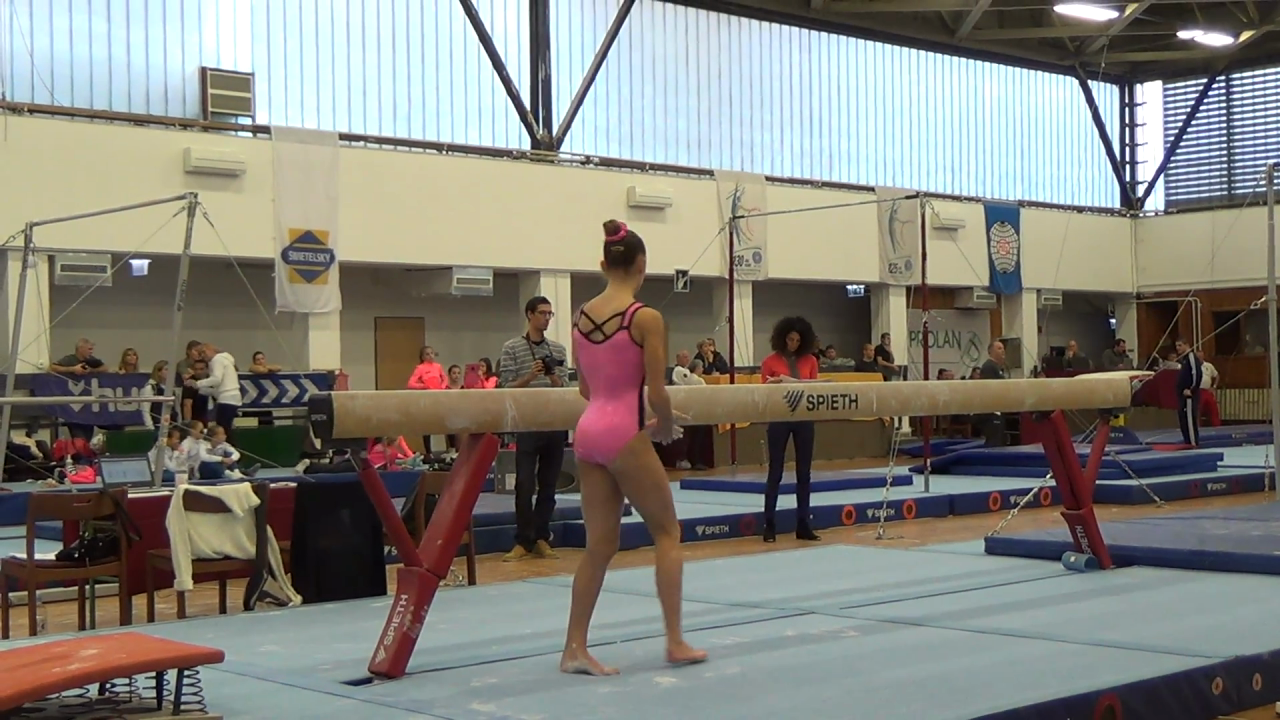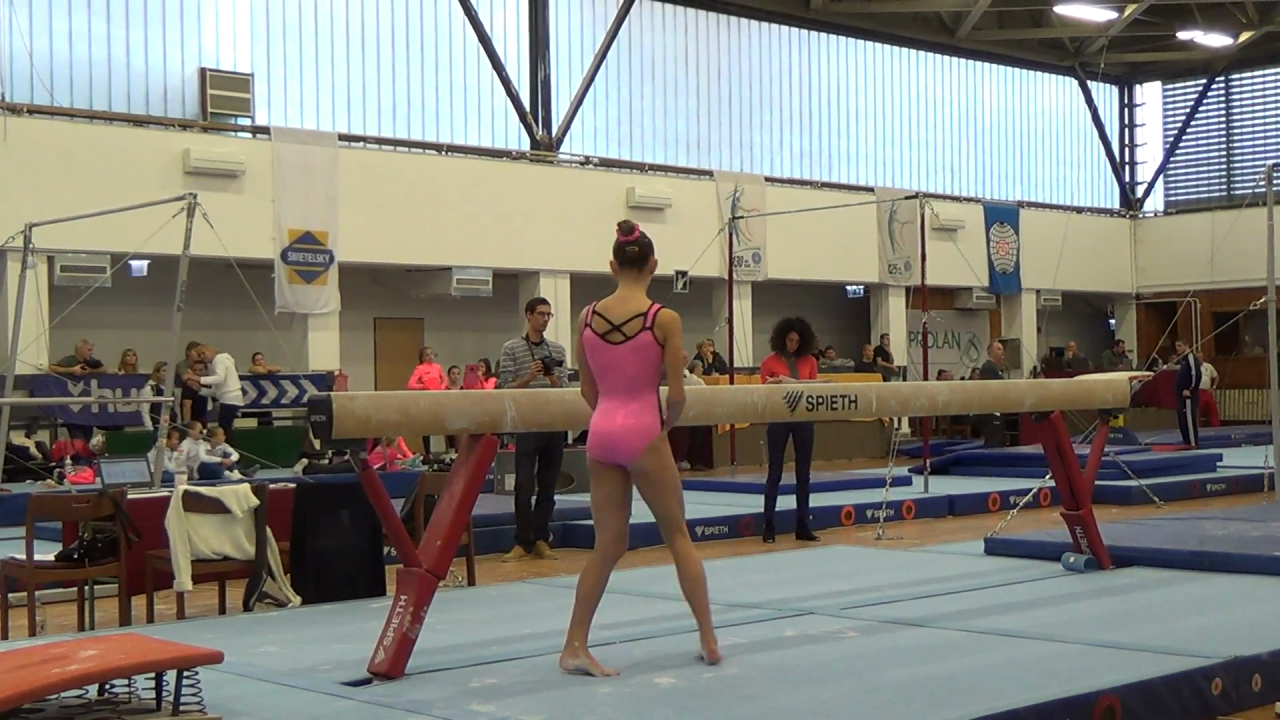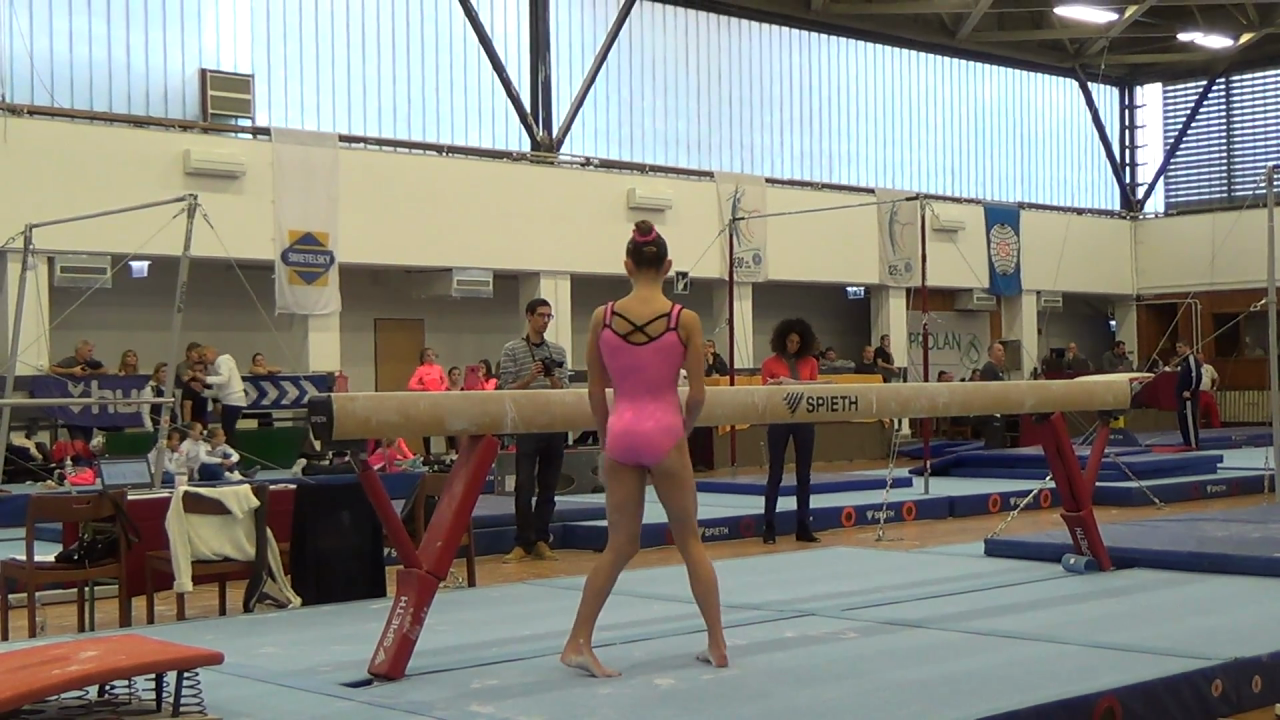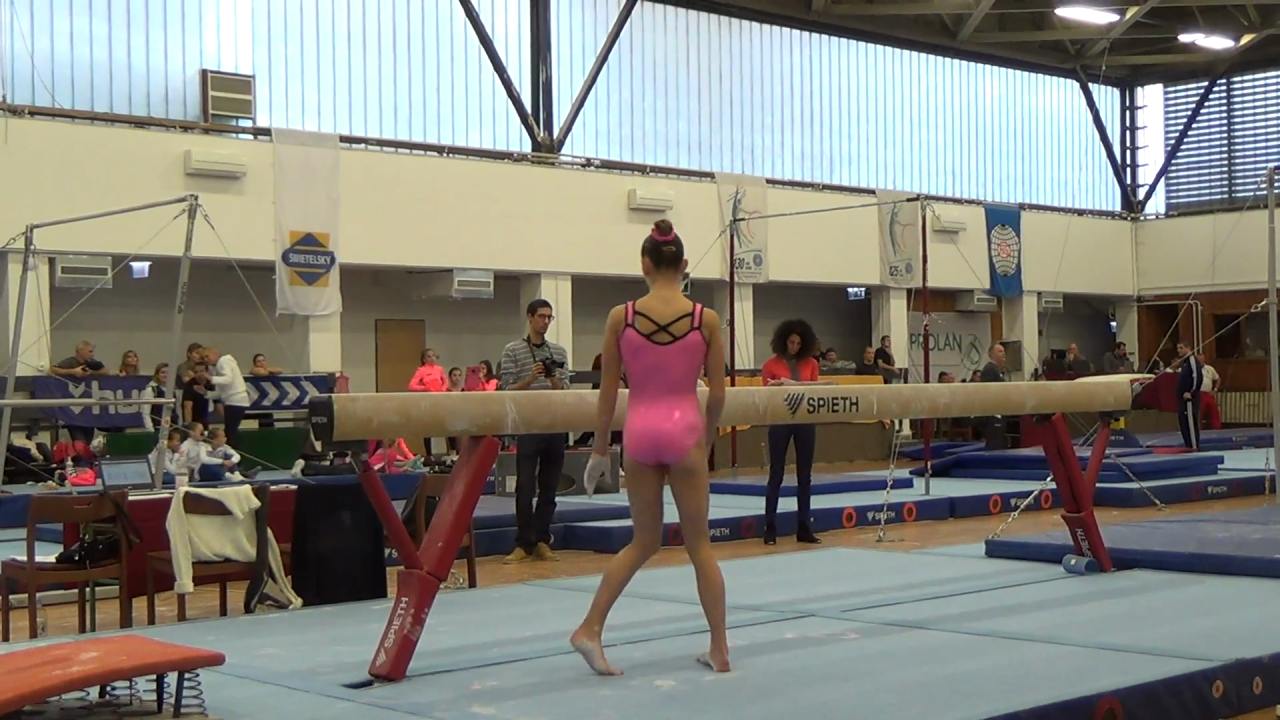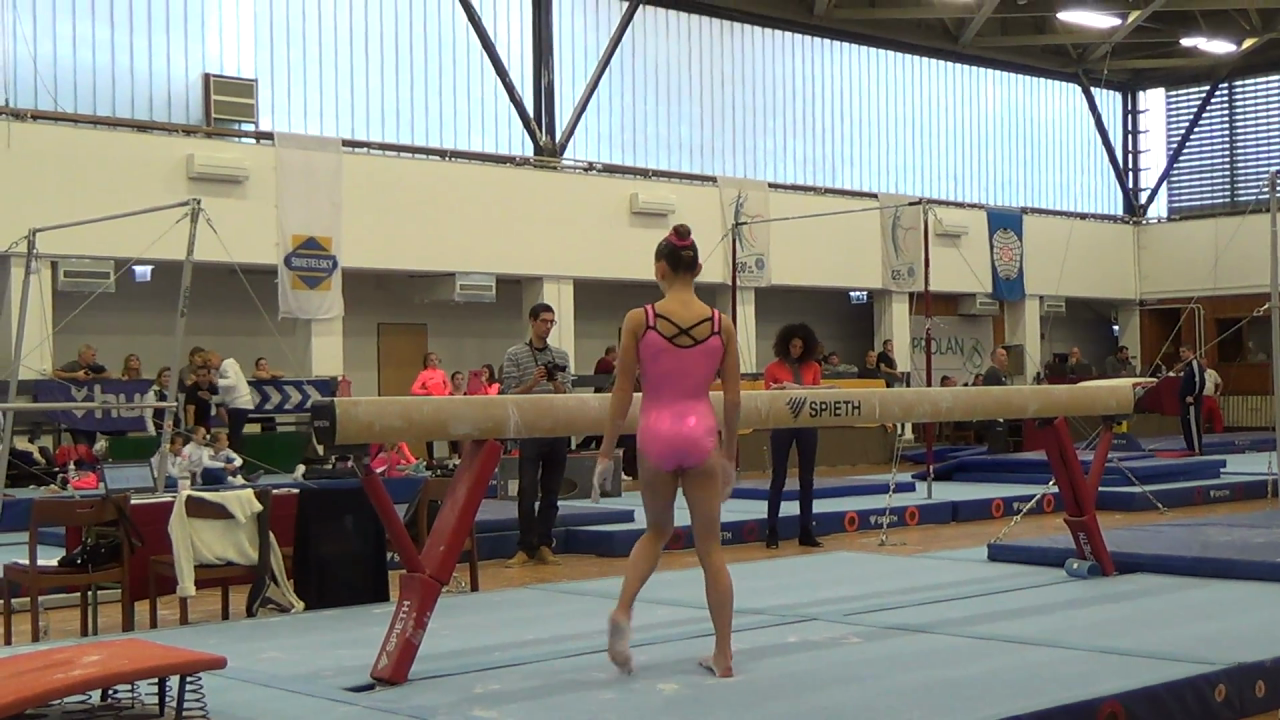
dt=0.1s
person 1, frame 1
left shoulder: (581, 315)
right shoulder: (646, 318)
right elbow: (657, 391)
right wrist: (664, 423)
left hip: (589, 432)
right hip: (624, 436)
left knee: (600, 545)
right knee: (667, 532)
left ankle: (575, 647)
right ankle: (675, 641)
person 1, frame 2
left shoulder: (588, 316)
right shoulder: (666, 319)
left elbow: (588, 390)
right elbow: (679, 391)
right wrist: (665, 423)
left hip: (602, 435)
right hip: (643, 435)
left knee: (608, 544)
right knee: (678, 538)
left ankle: (575, 645)
right ankle: (709, 641)
person 1, frame 3
left shoulder: (602, 317)
right shoulder: (685, 319)
left elbow: (596, 391)
right elbow: (698, 393)
left wrist: (607, 438)
left hip: (621, 433)
right hip: (663, 435)
left knee: (621, 544)
right knee: (690, 542)
left ankle: (578, 643)
right ankle: (717, 645)
person 1, frame 4
left shoulder: (621, 317)
right shoulder: (706, 319)
left elbow: (608, 389)
right elbow: (717, 393)
left wrist: (600, 447)
right wrist: (704, 438)
left hip: (640, 432)
right hip: (684, 431)
left knee: (643, 541)
right knee: (699, 545)
left ankle: (590, 628)
right ankle: (718, 649)
person 1, frame 5
left shoulder: (638, 319)
right shoulder: (721, 324)
left elbow: (622, 392)
right elbow: (733, 397)
left wrist: (606, 452)
right wrist: (729, 454)
left hip: (656, 435)
right hip: (701, 435)
left knee: (655, 532)
right knee: (710, 548)
left ankle: (623, 611)
right ankle: (722, 654)
person 2, frame 1
left shoulder: (558, 349)
right shoulder: (512, 348)
left elbow: (565, 389)
right elbow: (506, 388)
left wrist: (554, 378)
right wrist: (529, 377)
left knee: (548, 485)
right knee: (524, 486)
left ankle: (541, 539)
right ankle: (524, 541)
person 2, frame 2
left shoulder: (558, 350)
right shoulder: (511, 349)
left elbow: (564, 390)
right elbow: (506, 388)
left wrist: (553, 379)
right wrist: (529, 378)
left knee: (548, 486)
right knee: (524, 486)
left ankle: (541, 539)
right ankle: (523, 542)
person 2, frame 3
left shoulder: (558, 351)
right shoulder: (512, 350)
left elbow: (565, 391)
right elbow: (506, 389)
left wrist: (553, 380)
right wrist: (529, 379)
left knee: (548, 487)
right knee: (524, 487)
left ankle: (541, 540)
right ankle: (523, 543)
person 2, frame 4
left shoulder: (559, 351)
right shoulder: (512, 351)
left elbow: (566, 391)
right elbow: (507, 390)
left wrist: (554, 380)
right wrist: (530, 379)
left knee: (549, 487)
right knee: (525, 488)
left ankle: (542, 541)
right ankle: (524, 543)
person 2, frame 5
left shoulder: (561, 356)
right shoulder: (515, 355)
left elbow: (568, 395)
right elbow: (509, 394)
left wrist: (557, 384)
right wrist: (532, 383)
left knee: (551, 492)
right knee: (527, 492)
left ankle: (544, 545)
right ankle: (526, 547)
person 3, frame 1
left shoulder: (810, 360)
right shoulder: (770, 362)
right wrist: (773, 384)
left hip: (804, 418)
right hip: (779, 418)
left knee: (804, 472)
right knee: (775, 472)
left ankle: (803, 525)
right ankle: (769, 525)
person 3, frame 2
left shoulder: (809, 361)
right shoulder: (770, 362)
right wrist: (773, 384)
left hip: (804, 419)
right hip: (778, 419)
left knee: (803, 473)
right knee: (775, 473)
left ankle: (803, 525)
right ankle: (768, 526)
person 3, frame 3
left shoulder: (810, 362)
right shoulder: (770, 364)
right wrist: (774, 385)
left hip: (804, 420)
right hip: (779, 420)
left knee: (804, 474)
right knee: (775, 474)
left ankle: (803, 526)
right ankle: (769, 527)
person 3, frame 4
left shoulder: (810, 363)
right shoulder: (771, 365)
right wrist: (774, 386)
left hip: (805, 421)
right hip: (780, 421)
left knee: (804, 475)
right knee: (776, 474)
left ankle: (804, 527)
right ankle: (770, 528)
person 3, frame 5
left shoulder: (813, 367)
right shoulder: (773, 369)
right wrist: (776, 390)
left hip: (807, 425)
right hip: (782, 425)
left knee: (807, 479)
right knee: (778, 479)
left ankle: (806, 531)
right ankle: (772, 532)
